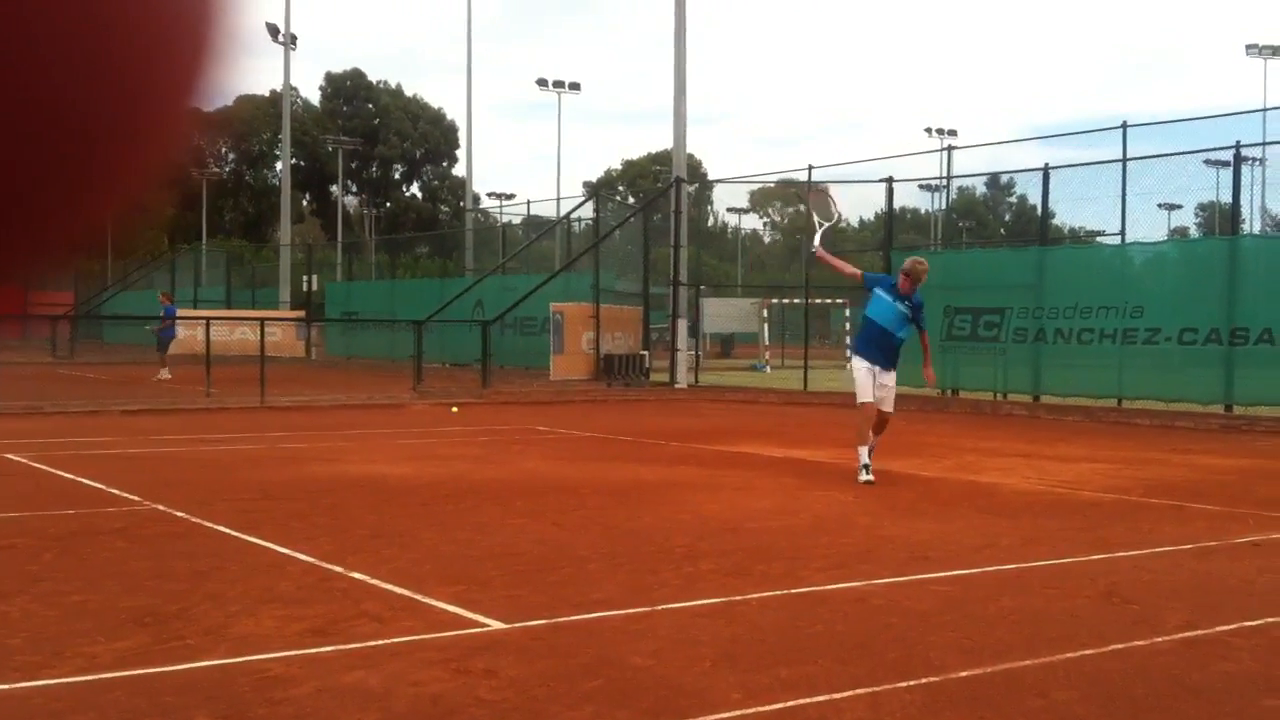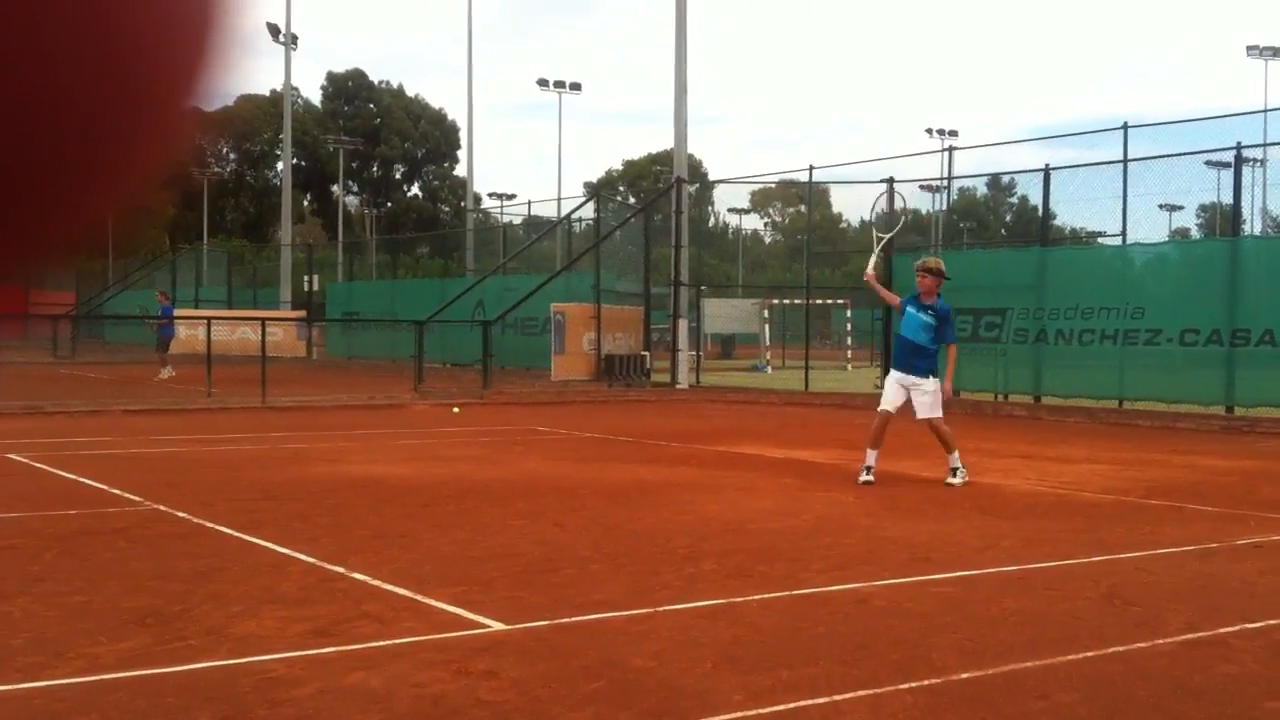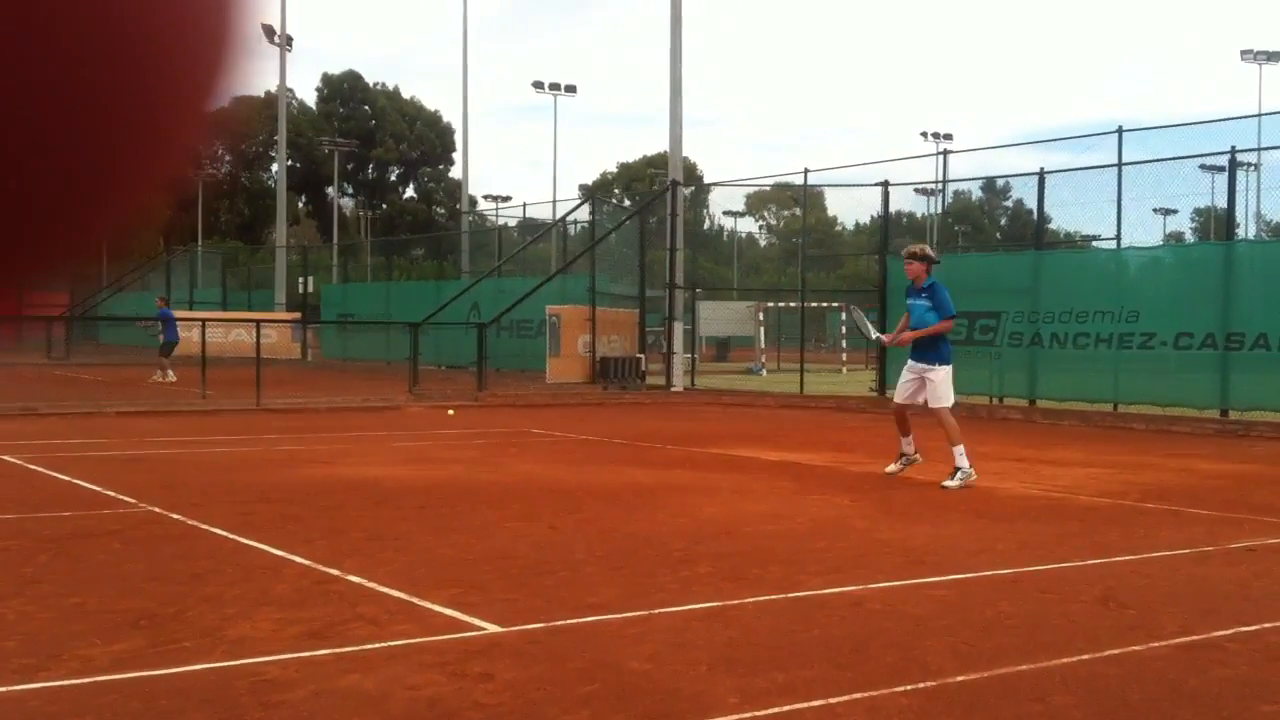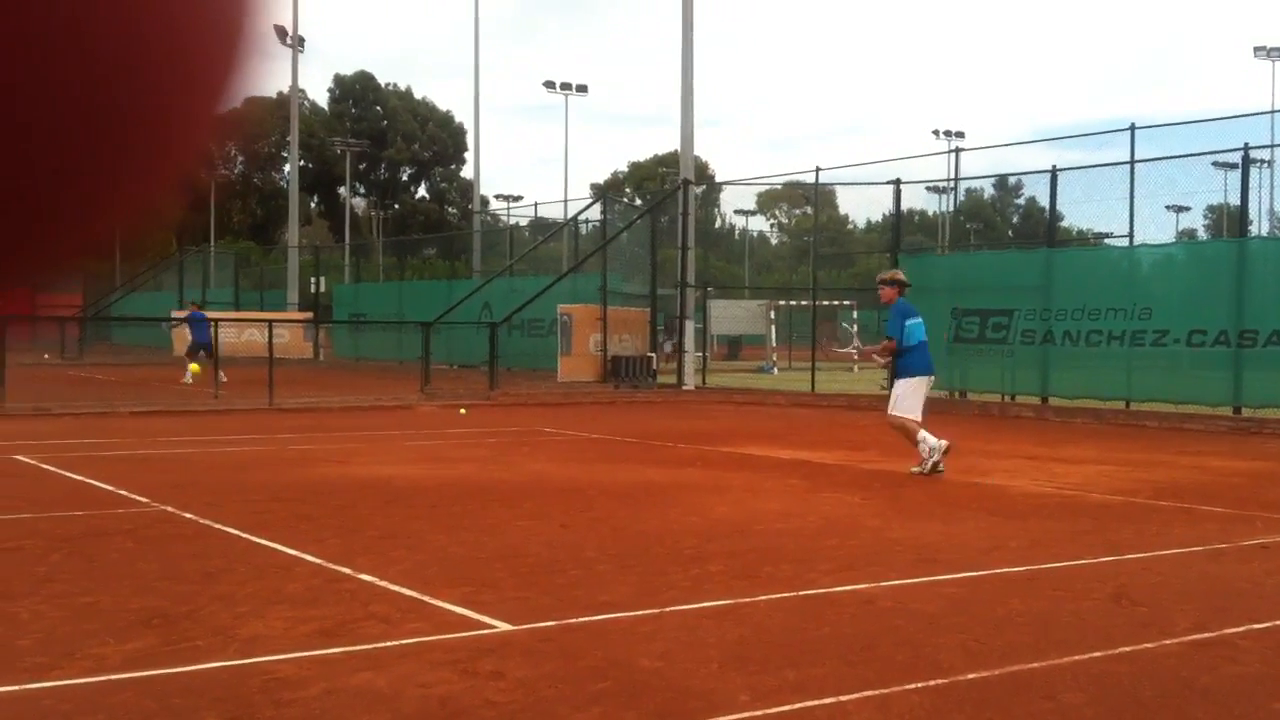
dt=0.4s
person 1, frame 1
left shoulder: (916, 303)
right shoulder: (881, 282)
left elbow: (922, 333)
right elbow: (854, 272)
left wrist: (928, 365)
right wrist: (824, 256)
left hip: (886, 365)
right hip: (862, 358)
left knee: (884, 416)
right knee: (865, 407)
left ankle: (868, 445)
right ankle: (863, 464)
person 1, frame 2
left shoulder: (942, 311)
right shoulder: (913, 299)
left elbow: (951, 347)
right elbow: (896, 303)
left wrist: (948, 379)
right wrist: (875, 284)
left hip: (924, 377)
right hip: (898, 372)
left knee: (935, 423)
right knee: (883, 417)
left ankle: (957, 467)
right ankle: (869, 466)
person 1, frame 3
left shoulder: (937, 289)
right shoulder: (911, 290)
left elbow: (949, 323)
left wrist: (913, 334)
right wrist: (894, 335)
left hip: (937, 361)
right hip: (915, 361)
left knee: (940, 411)
right knee: (897, 407)
left ankle: (964, 468)
right ankle: (908, 453)
person 1, frame 4
left shoulder: (897, 310)
right shoulder: (909, 308)
left elbow: (892, 344)
left wrist: (873, 350)
right wrist: (888, 356)
left hip: (910, 373)
right hip: (925, 371)
left knee: (896, 420)
right knee: (905, 420)
left ankle: (935, 445)
right ankle: (929, 458)
